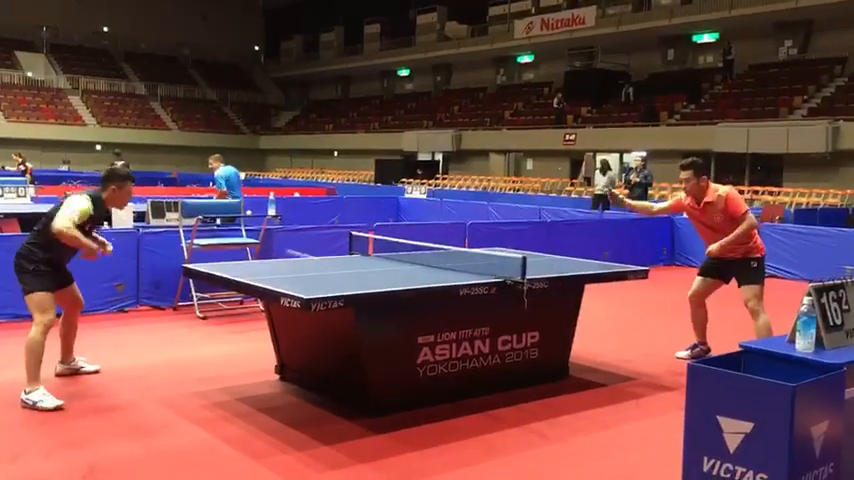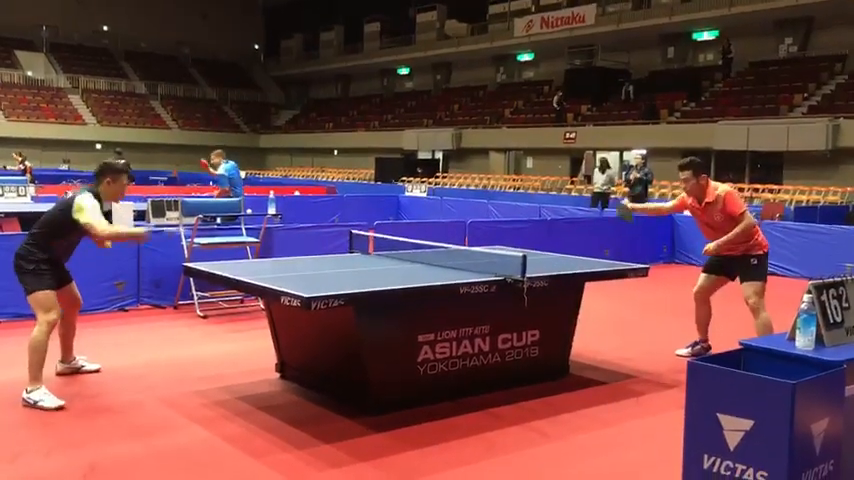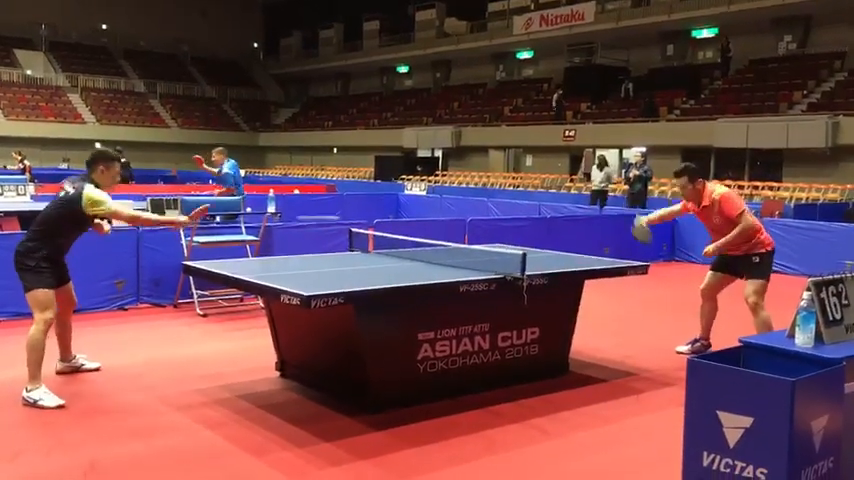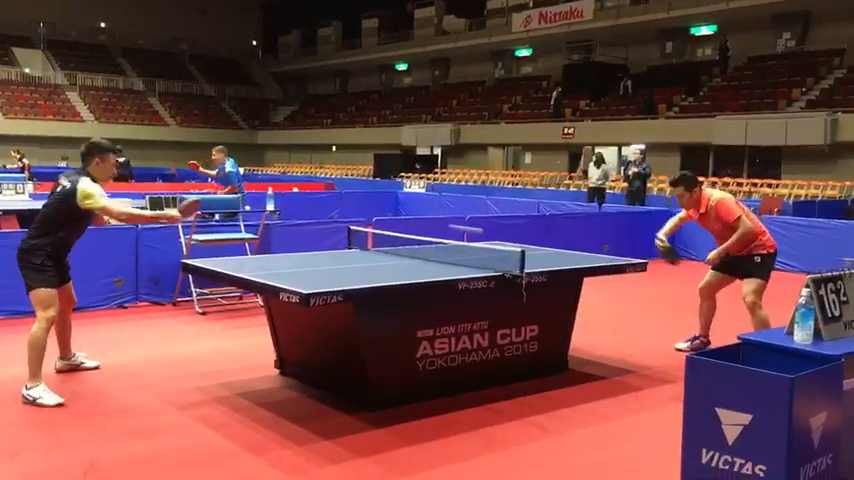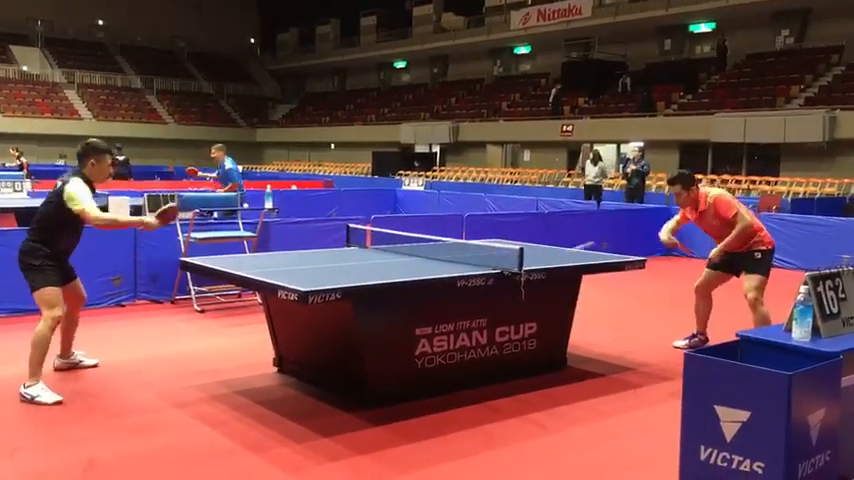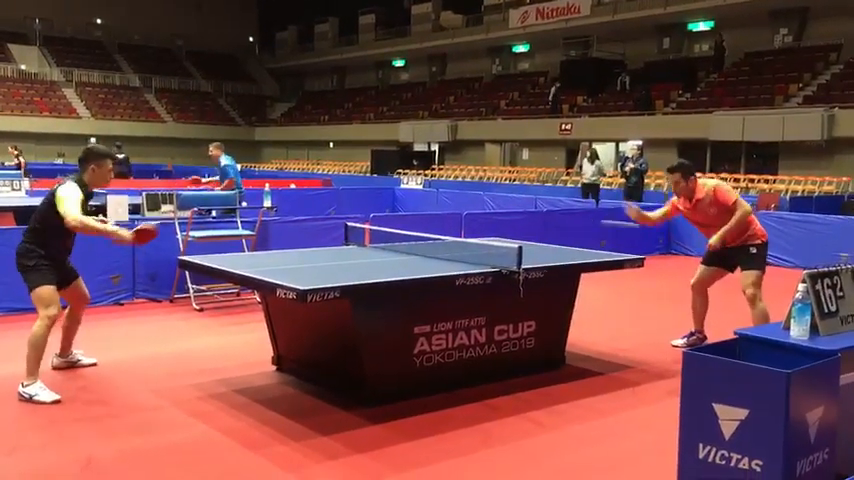
dt=0.1s
person 1, frame 1
left shoulder: (99, 207)
right shoulder: (83, 202)
right elbow: (60, 228)
left wrist: (99, 241)
right wrist: (89, 247)
left hip: (53, 262)
right hip: (33, 262)
left knee: (75, 306)
right knee: (45, 320)
left ankle: (67, 362)
right ankle: (32, 390)
person 1, frame 2
left shoulder: (94, 201)
right shoulder: (85, 200)
right elbow: (103, 230)
left wrist: (99, 238)
right wrist: (136, 233)
left hip: (50, 260)
right hip: (35, 260)
left knee: (74, 306)
right knee: (50, 317)
left ankle: (68, 361)
right ankle: (34, 390)
person 1, frame 3
left shoulder: (75, 184)
right shoulder: (89, 193)
right elbow: (130, 217)
left wrist: (95, 223)
right wrist: (178, 220)
left hip: (48, 255)
right hip: (33, 258)
left knee: (66, 306)
right knee: (45, 317)
left ankle: (67, 360)
right ankle: (33, 389)
person 1, frame 4
left shoulder: (72, 178)
right shoulder: (86, 185)
right elbow: (121, 213)
left wrist: (97, 216)
right wrist: (165, 216)
left hip: (51, 254)
right hip: (36, 255)
left knee: (66, 306)
right knee: (48, 315)
left ankle: (66, 358)
right ankle: (33, 387)
person 1, frame 5
left shoulder: (75, 183)
right shoulder: (76, 187)
right elbow: (98, 220)
left wrist: (88, 216)
right wrist: (141, 221)
left hip: (54, 256)
right hip: (38, 256)
left knee: (77, 301)
right knee: (53, 314)
left ankle: (66, 356)
right ankle: (31, 384)
person 1, frame 6
left shoulder: (79, 188)
right shoulder: (69, 188)
right elbow: (75, 222)
left wrist: (102, 224)
right wrist: (116, 234)
left hip: (55, 256)
right hip: (35, 257)
left knee: (81, 301)
right knee: (49, 314)
left ankle: (64, 355)
right ankle: (29, 384)
person 2, frame 1
left shoulder: (725, 195)
right shoulder: (685, 200)
left elbow: (751, 223)
right elbow: (654, 209)
left wrist: (722, 243)
right wrist: (624, 201)
left hip: (748, 253)
right hip: (720, 256)
left knee: (754, 306)
right knee: (695, 297)
right ankle: (702, 345)
person 2, frame 2
left shoulder: (724, 194)
right shoulder: (688, 198)
left elbow: (749, 224)
right elbow: (662, 208)
left wrist: (719, 243)
right wrist: (632, 207)
left hip: (751, 250)
right hip: (724, 252)
left knee: (754, 303)
right knee: (699, 294)
right ankle: (702, 344)
person 2, frame 3
left shoulder: (721, 196)
right shoulder: (693, 201)
left elbow: (748, 225)
right elbow: (671, 211)
left wrist: (718, 244)
right wrist: (647, 220)
left hip: (756, 248)
right hip: (731, 251)
left knee: (753, 300)
right knee: (706, 291)
right ankle: (703, 341)
person 2, frame 4
left shoulder: (718, 201)
right shoulder: (693, 207)
left elbow: (747, 229)
right elbow: (676, 220)
left wrist: (719, 252)
right wrist: (662, 235)
left hip: (758, 249)
right hip: (734, 252)
left knee: (751, 300)
right knee: (705, 290)
right ankle: (702, 338)
person 2, frame 5
left shoulder: (716, 198)
right shoulder: (689, 208)
left elbow: (746, 223)
right elbow: (673, 223)
left wrist: (720, 248)
right wrist: (664, 235)
left hip: (756, 245)
right hip: (731, 249)
left knee: (752, 297)
right knee: (701, 288)
right ankle: (700, 336)
person 2, frame 6
left shoulder: (714, 189)
right shoulder: (680, 201)
left elbow: (745, 210)
right elbow: (654, 218)
left wrist: (721, 234)
right wrist: (637, 214)
left hip: (750, 241)
right hip: (724, 246)
left knee: (751, 292)
right knee: (697, 285)
right ankle: (698, 334)
